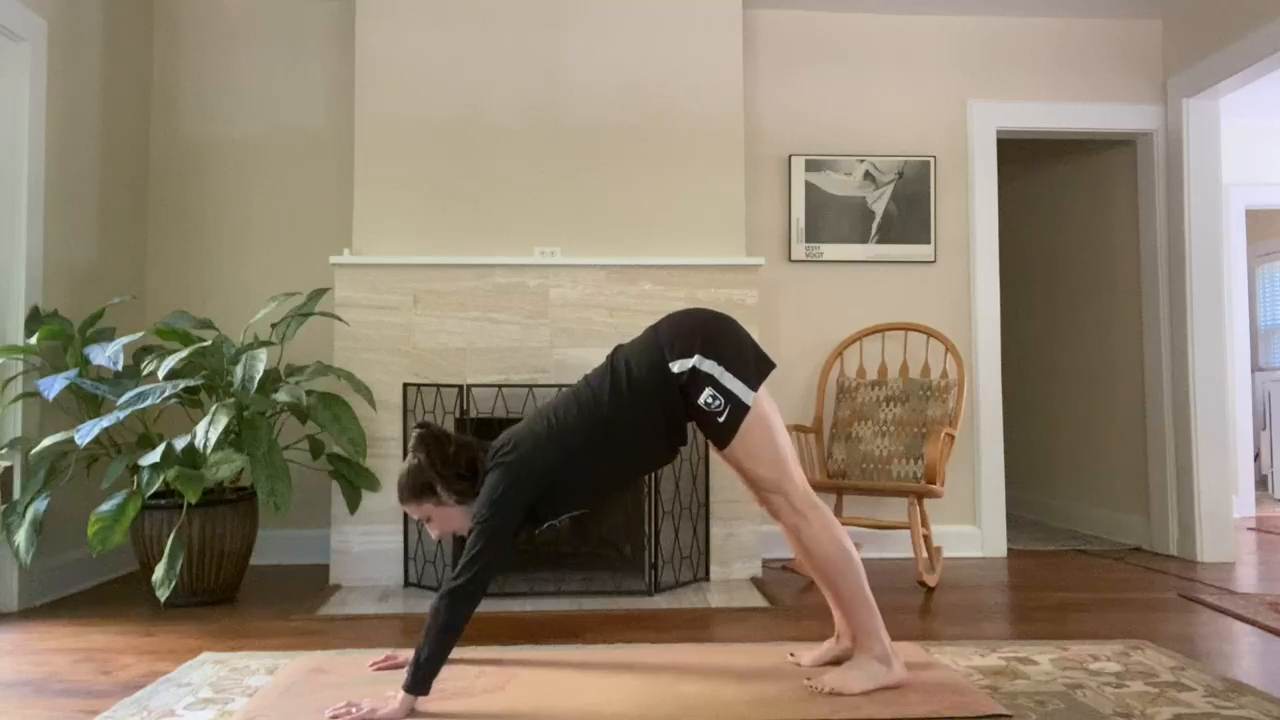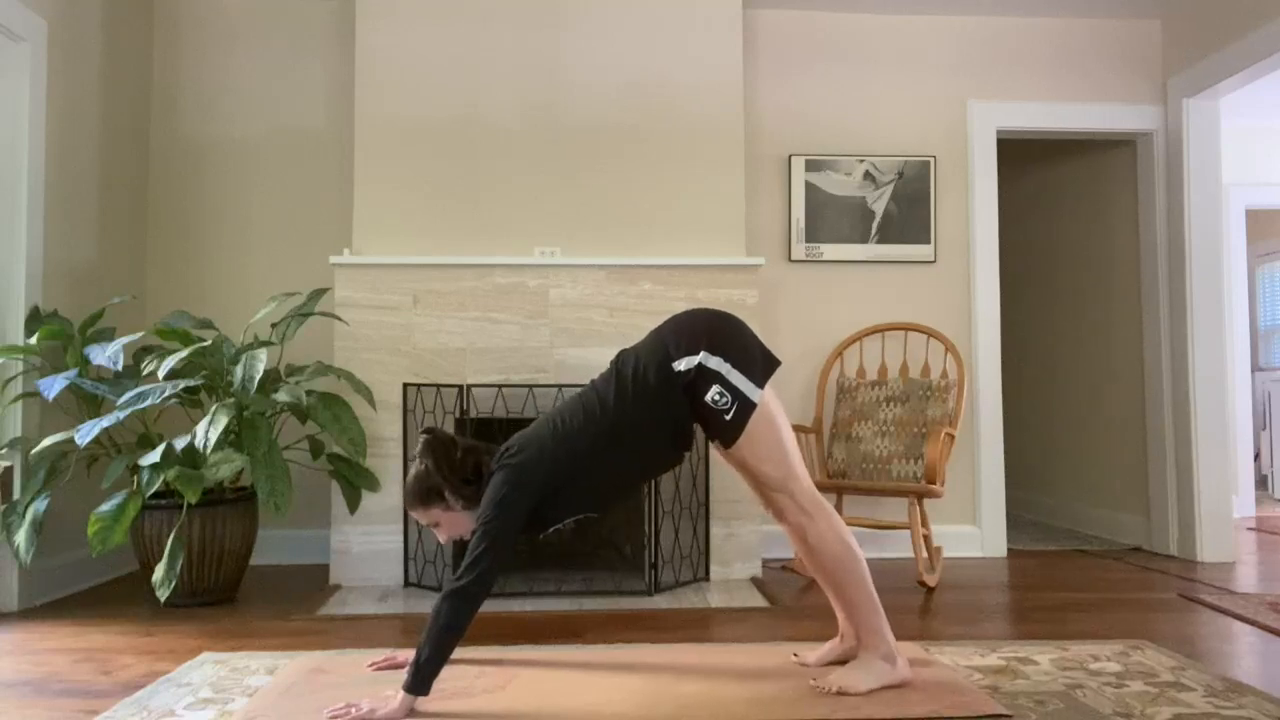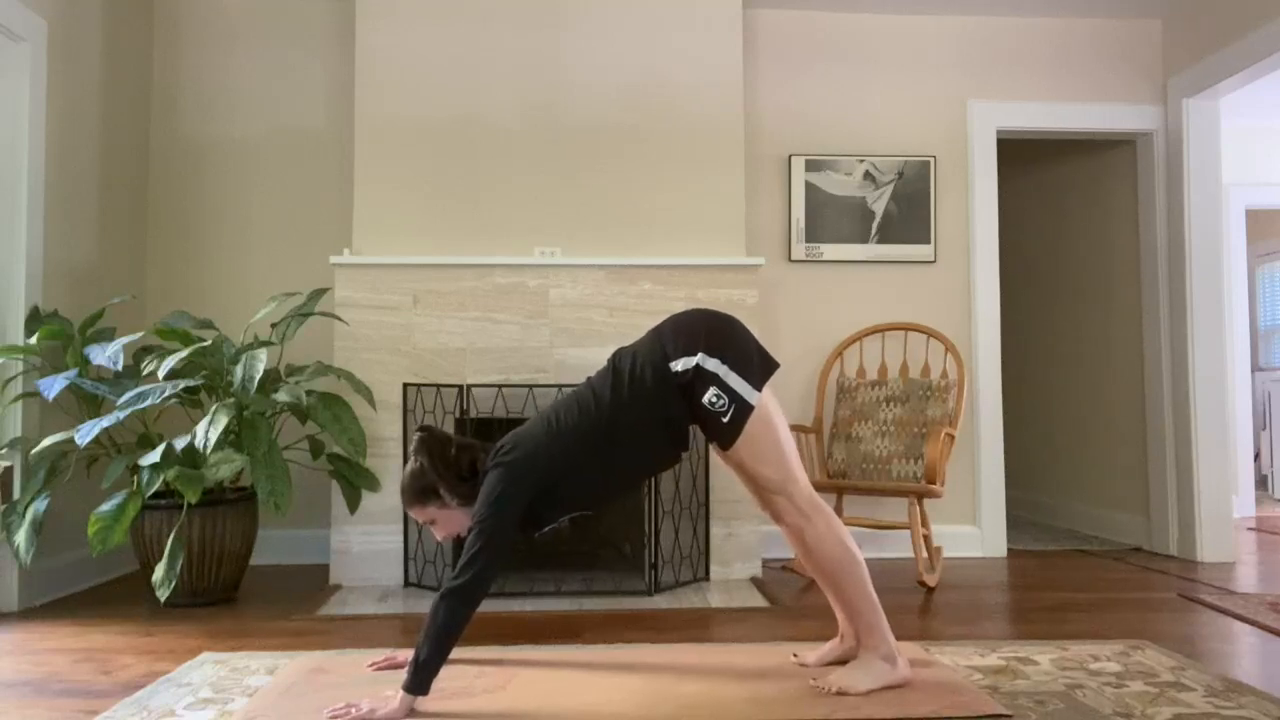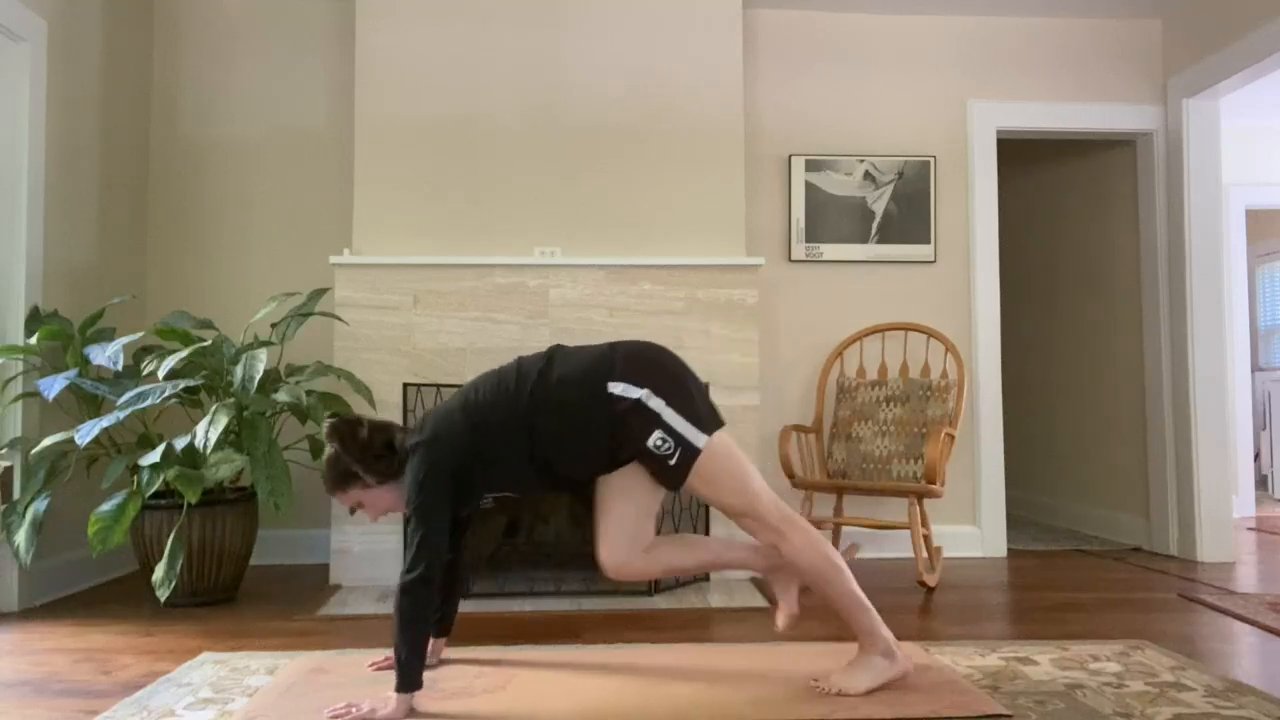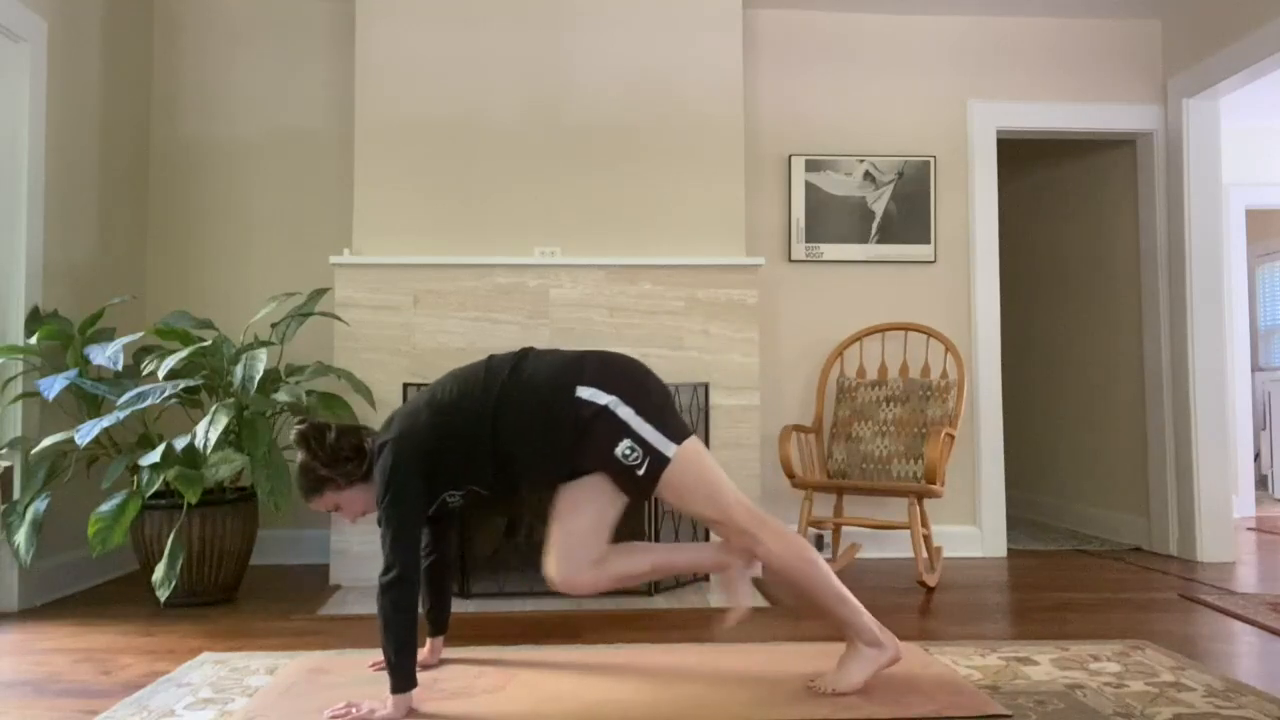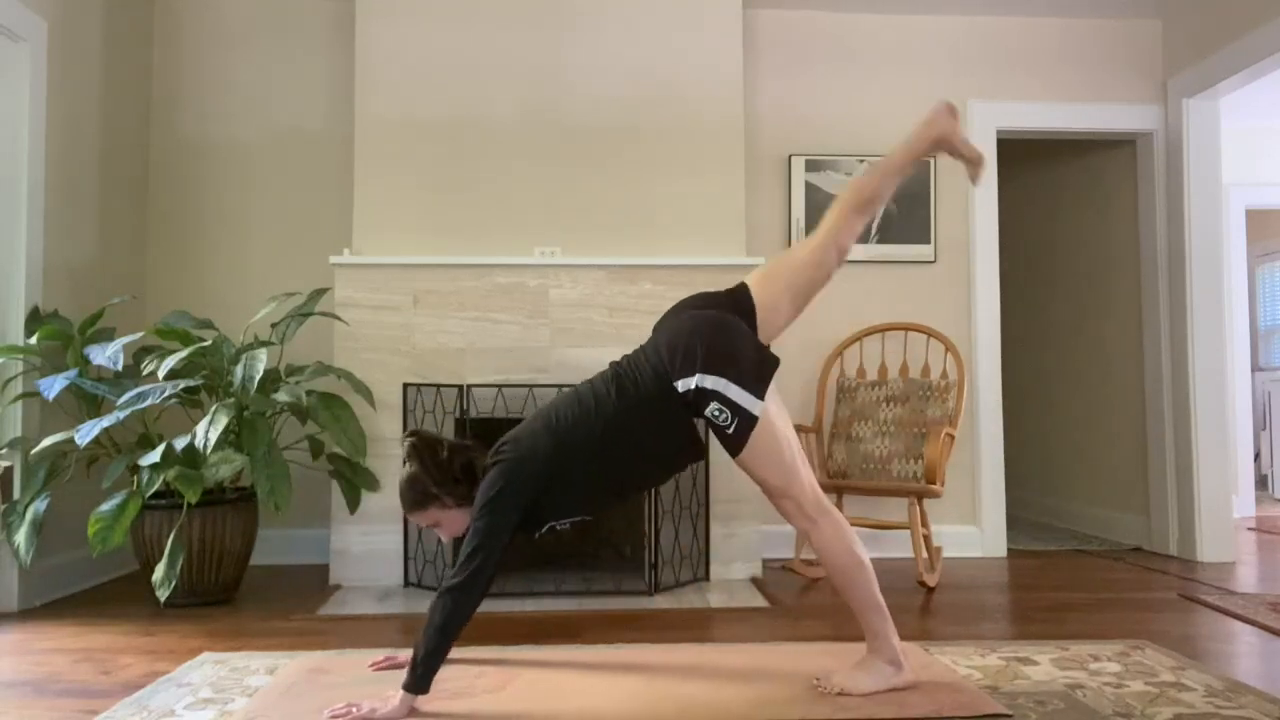
dt=0.7s
person 1, frame 1
left shoulder: (507, 476)
right shoulder: (501, 473)
left elbow: (466, 585)
right elbow: (468, 580)
right wrist: (428, 651)
left hip: (692, 359)
right hip: (684, 364)
left knee: (790, 500)
right knee: (781, 501)
left ankle: (877, 654)
right ankle: (850, 634)
person 1, frame 2
left shoulder: (513, 480)
right shoulder: (506, 476)
left elbow: (468, 586)
right elbow: (471, 582)
right wrist: (429, 650)
left hip: (698, 360)
right hip: (689, 368)
left knee: (796, 501)
right knee: (783, 504)
left ankle: (882, 653)
right ankle: (852, 635)
person 1, frame 3
left shoulder: (508, 477)
right shoulder: (504, 475)
left elbow: (466, 584)
right elbow: (469, 582)
right wrist: (428, 650)
left hip: (697, 359)
right hip: (687, 366)
left knee: (794, 502)
right knee: (781, 507)
left ankle: (883, 653)
right ankle: (853, 634)
person 1, frame 4
left shoulder: (424, 459)
right shoulder: (437, 454)
left elbow: (419, 573)
right elbow: (448, 549)
right wrist: (434, 642)
left hip: (629, 389)
right hip: (613, 411)
left knee: (760, 512)
right knee: (623, 561)
left ankle: (881, 648)
right ankle: (768, 561)
person 1, frame 5
left shoulder: (395, 459)
right shoulder: (416, 454)
left elbow: (399, 575)
right elbow: (435, 542)
right wrist: (435, 639)
left hip: (597, 398)
right hip: (582, 413)
left knee: (738, 519)
right knee: (572, 574)
left ankle: (870, 638)
right ankle: (725, 559)
person 1, frame 6
left shoulder: (504, 487)
right shoulder: (494, 475)
left elbow: (464, 583)
right elbow: (468, 574)
right wrist: (427, 651)
left hip: (698, 370)
right hip: (695, 348)
left knee: (807, 509)
right knee: (831, 242)
left ankle: (888, 659)
right ankle: (933, 133)
